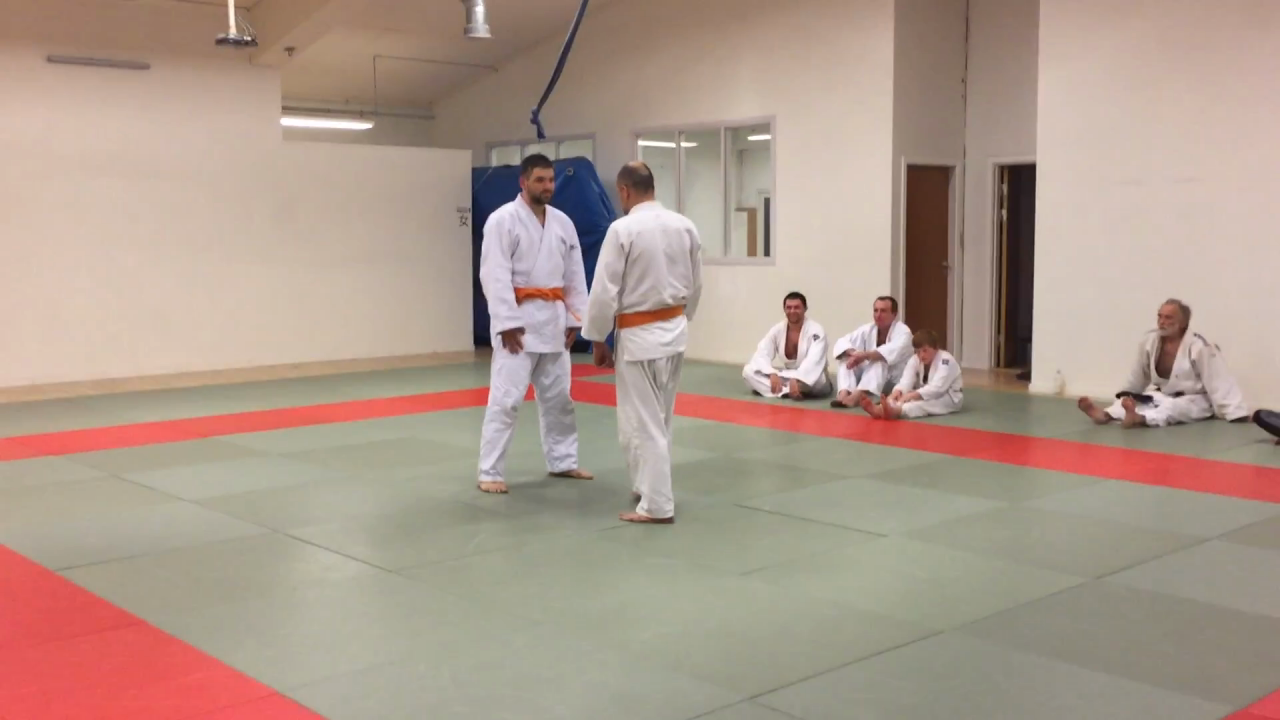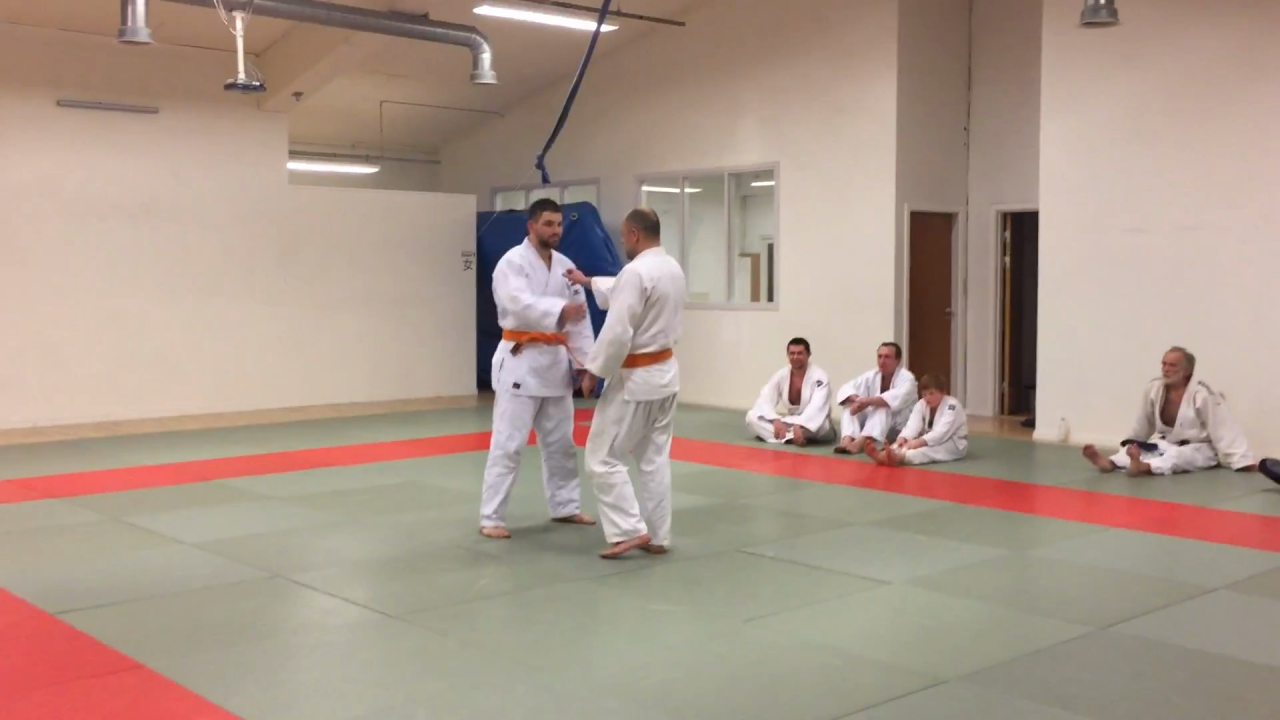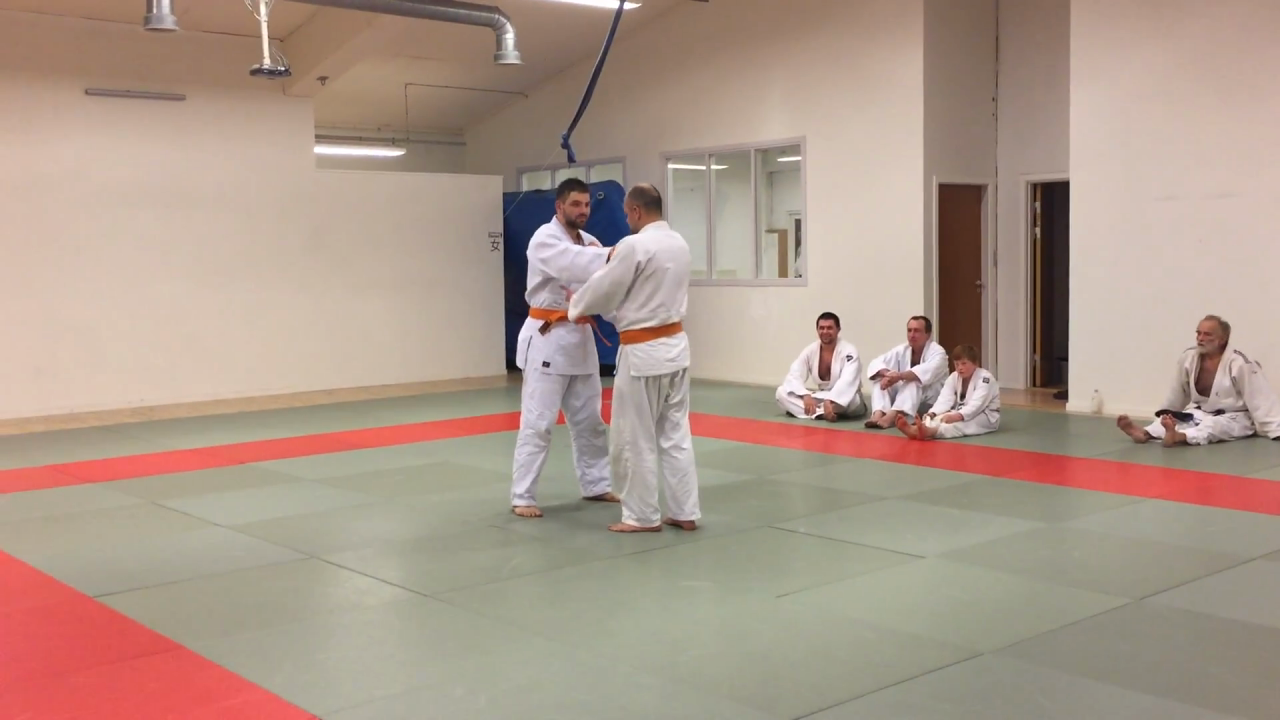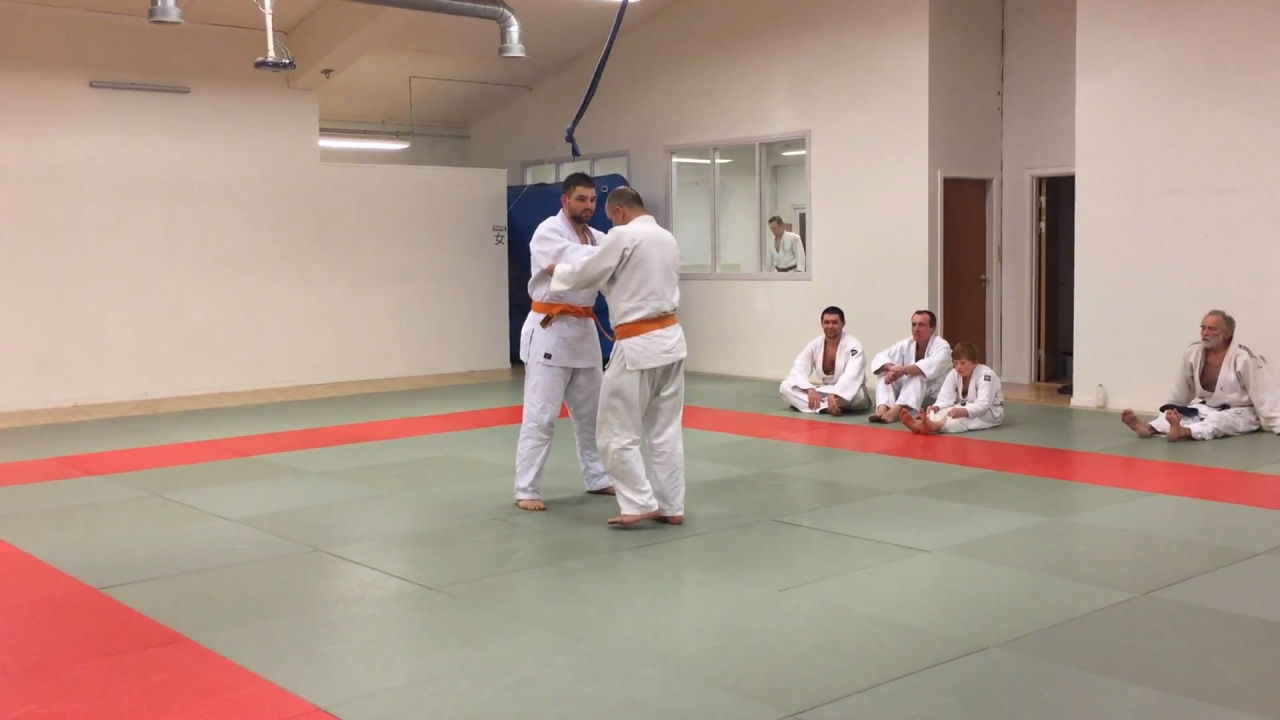
dt=0.5s
person 1, frame 1
left shoulder: (622, 229)
right shoulder: (684, 226)
left elbow: (604, 291)
right elbow: (694, 284)
left wrist: (597, 340)
left hip: (639, 335)
right hip: (675, 329)
left knee: (643, 424)
right knee: (660, 419)
left ankle: (657, 506)
right ankle: (651, 489)
person 1, frame 2
left shoulder: (636, 271)
right shoulder: (673, 269)
left elbow: (617, 331)
left wrist: (594, 372)
right wrist: (591, 283)
left hip: (635, 376)
right hip: (665, 372)
left knee: (603, 456)
right knee: (655, 458)
left ankle: (631, 529)
right ankle: (656, 536)
person 1, frame 3
left shoulder: (635, 245)
right shoulder: (679, 243)
left elbow: (603, 290)
left wrist: (575, 301)
left hip: (643, 352)
right hip: (675, 345)
left knee: (635, 439)
right knee: (676, 436)
left ankle: (643, 516)
right ankle: (685, 512)
person 1, frame 4
left shoulder: (623, 236)
right shoulder: (667, 238)
left elbow: (587, 275)
left wrist: (559, 271)
left hip: (639, 344)
right hip: (670, 337)
left knee: (616, 432)
right knee: (666, 430)
left ankle: (640, 504)
right ankle: (671, 506)
person 2, frame 1
left shoulder: (562, 222)
right shoulder: (503, 220)
left elbow: (574, 275)
right elbow: (495, 275)
left wrist: (575, 318)
right wrist: (508, 322)
left hip: (554, 318)
right hip: (518, 319)
left knee: (558, 397)
right knee: (506, 398)
left ankle: (563, 462)
right ankle: (490, 472)
person 2, frame 2
left shoulder: (565, 266)
right shoulder: (513, 261)
left elbow: (580, 318)
right elbow: (520, 302)
left wrist: (584, 361)
right wrist: (560, 311)
left hip: (556, 363)
right hip: (521, 360)
left knee: (560, 441)
right knee: (508, 443)
left ankle: (565, 507)
right ankle: (491, 517)
person 2, frame 3
left shoulder: (589, 243)
right shoulder: (545, 239)
right elbow: (572, 261)
right wrist: (609, 256)
left hip: (580, 338)
right hip: (546, 339)
left knee: (589, 419)
right knee: (538, 422)
left ankle: (596, 486)
right ankle: (522, 496)
person 2, frame 4
left shoulder: (596, 238)
right shoulder: (548, 231)
right elbow: (567, 256)
left hip: (584, 331)
right hip: (550, 331)
left knee: (591, 412)
right knee: (540, 415)
left ankle: (599, 479)
right ankle: (526, 490)
